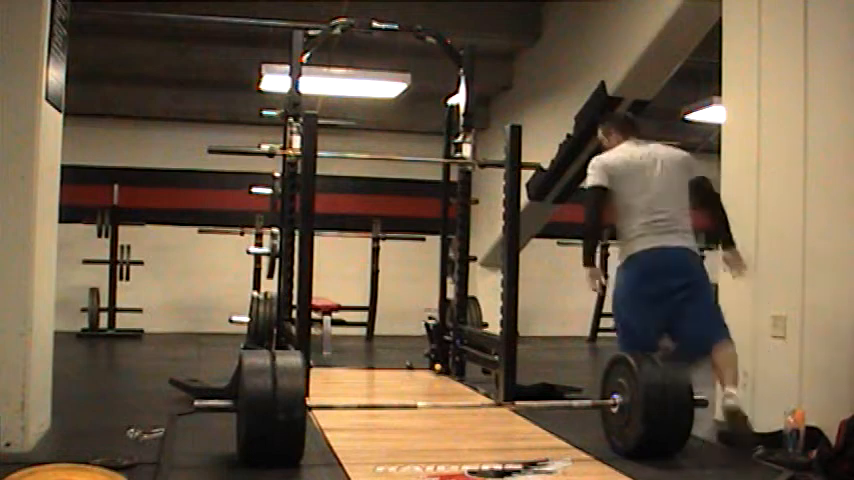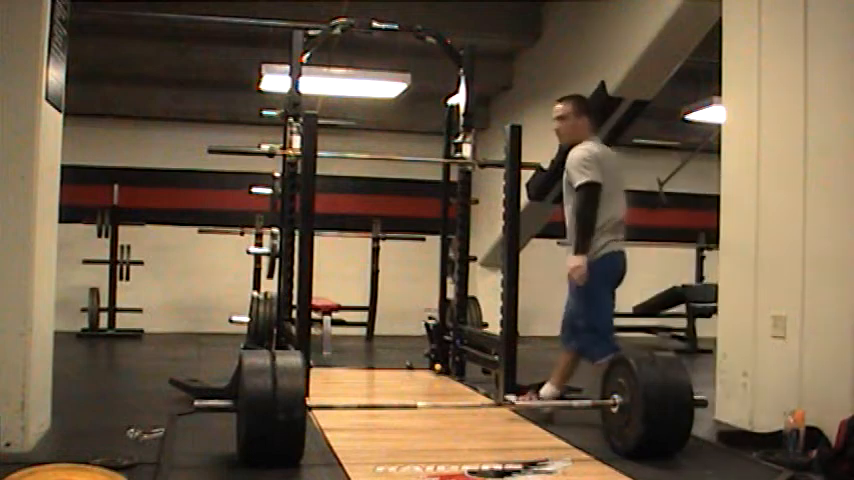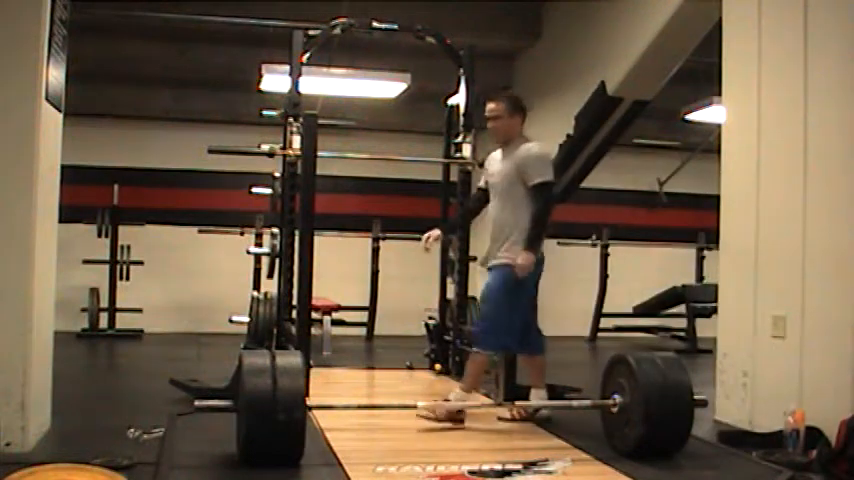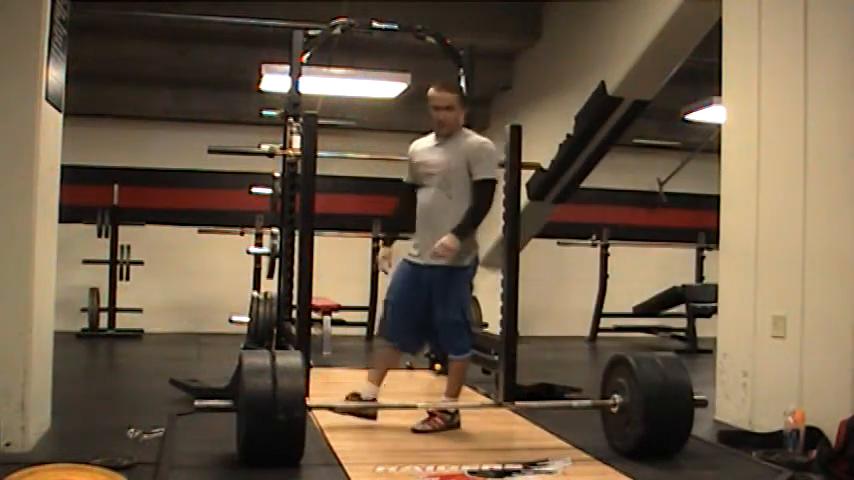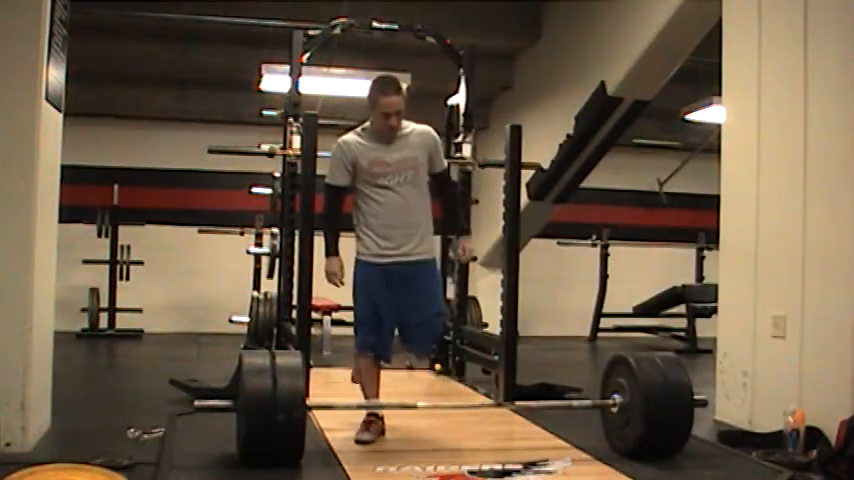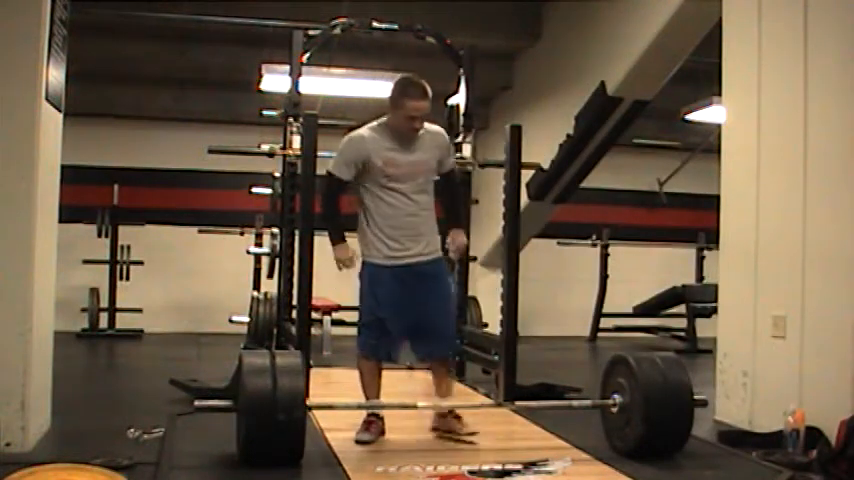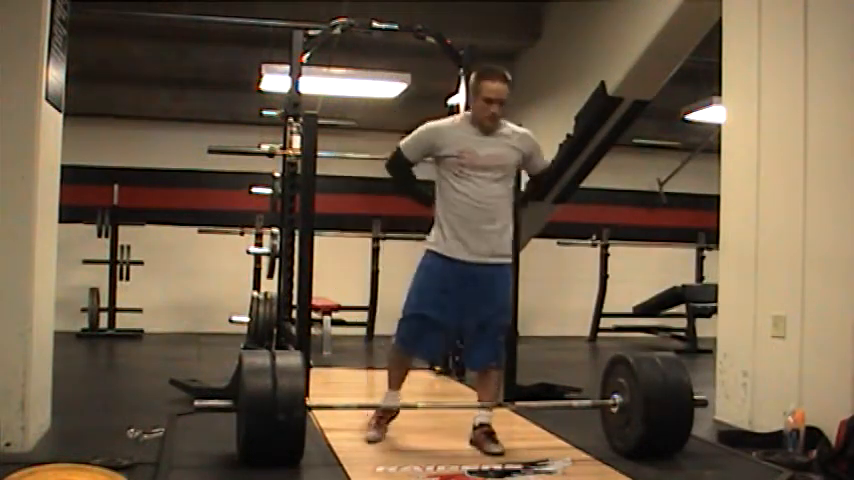
dt=0.7s
person 1, frame 1
left shoulder: (603, 163)
right shoulder: (678, 157)
left elbow: (593, 210)
right elbow: (710, 199)
left wrist: (590, 262)
right wrist: (729, 246)
left hip: (640, 259)
right hip: (684, 255)
left knee: (636, 347)
right knee: (711, 334)
right ankle: (731, 397)
person 1, frame 2
left shoulder: (582, 155)
right shoulder: (604, 154)
left elbow: (587, 206)
left wrist: (579, 254)
left hip: (594, 259)
right hip: (609, 256)
left knee: (596, 339)
right knee: (575, 333)
right ankle: (546, 394)
person 1, frame 3
left shoulder: (533, 155)
right shoulder: (495, 159)
left elbow: (543, 205)
right elbow: (477, 203)
left wrist: (530, 250)
right wrist: (443, 229)
left hip: (517, 262)
right hip: (502, 259)
left knee: (488, 329)
right knee: (525, 332)
left ankle: (457, 403)
right ankle: (538, 401)
person 1, frame 4
left shoulder: (479, 148)
right shoulder: (418, 149)
left elbow: (483, 200)
left wrist: (457, 235)
right wrist: (387, 241)
left hip: (453, 260)
right hip: (416, 257)
left knee: (453, 333)
right knee: (394, 326)
left ankle: (449, 409)
right ankle: (368, 396)
person 1, frame 5
left shoulder: (425, 138)
right shoulder: (348, 147)
left elbow: (445, 187)
right elbow: (333, 203)
left wrist: (460, 233)
right wrist: (331, 253)
left hip: (420, 257)
right hip: (373, 259)
left knee: (426, 331)
right knee: (369, 336)
left ankle: (370, 364)
right ankle: (373, 413)
person 1, frame 6
left shoulder: (438, 139)
right shoulder: (361, 142)
left elbow: (450, 183)
right elbow: (331, 193)
left wrist: (457, 227)
right wrist: (338, 242)
left hip: (429, 258)
right hip: (381, 261)
left knee: (442, 336)
right knee: (373, 340)
left ankle: (444, 411)
right ankle: (374, 414)
person 1, frame 7
left shoulder: (522, 141)
right shoulder: (439, 132)
left elbow: (543, 180)
right elbow: (396, 166)
right wrist: (427, 201)
left hip: (495, 261)
right hip: (443, 254)
left knee: (489, 343)
right knee: (413, 329)
left ankle: (482, 423)
right ankle: (387, 406)
